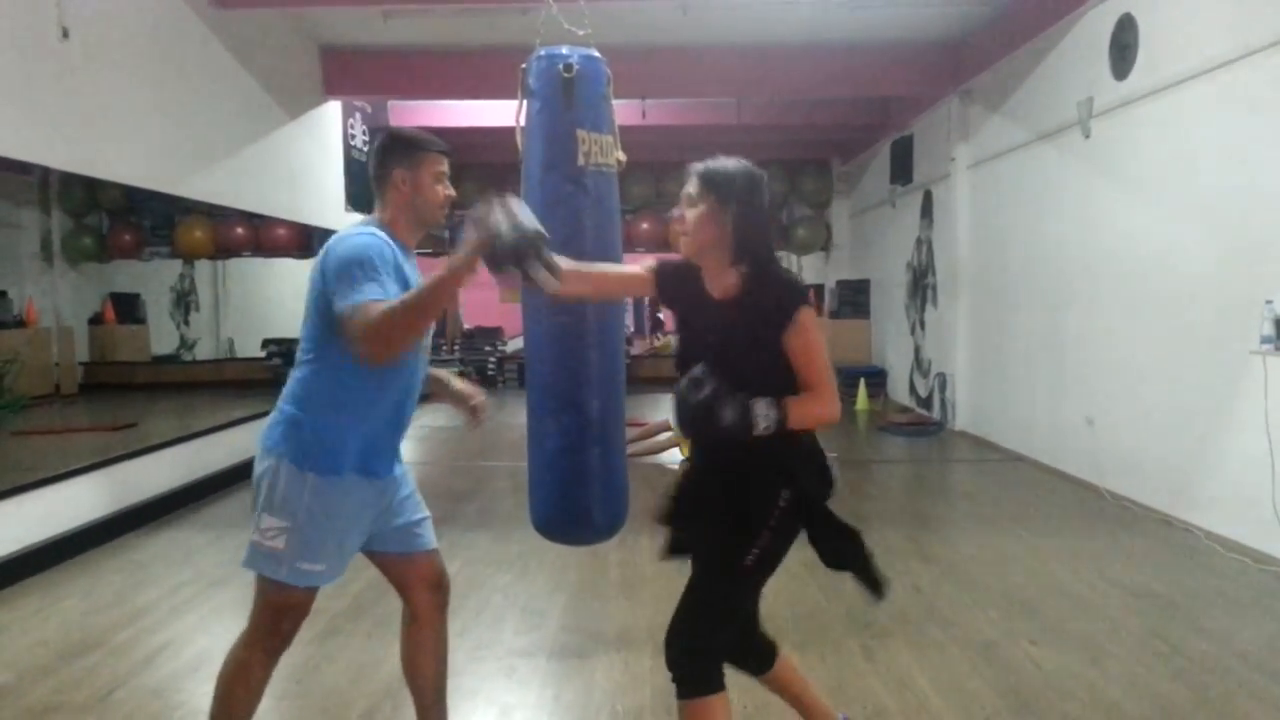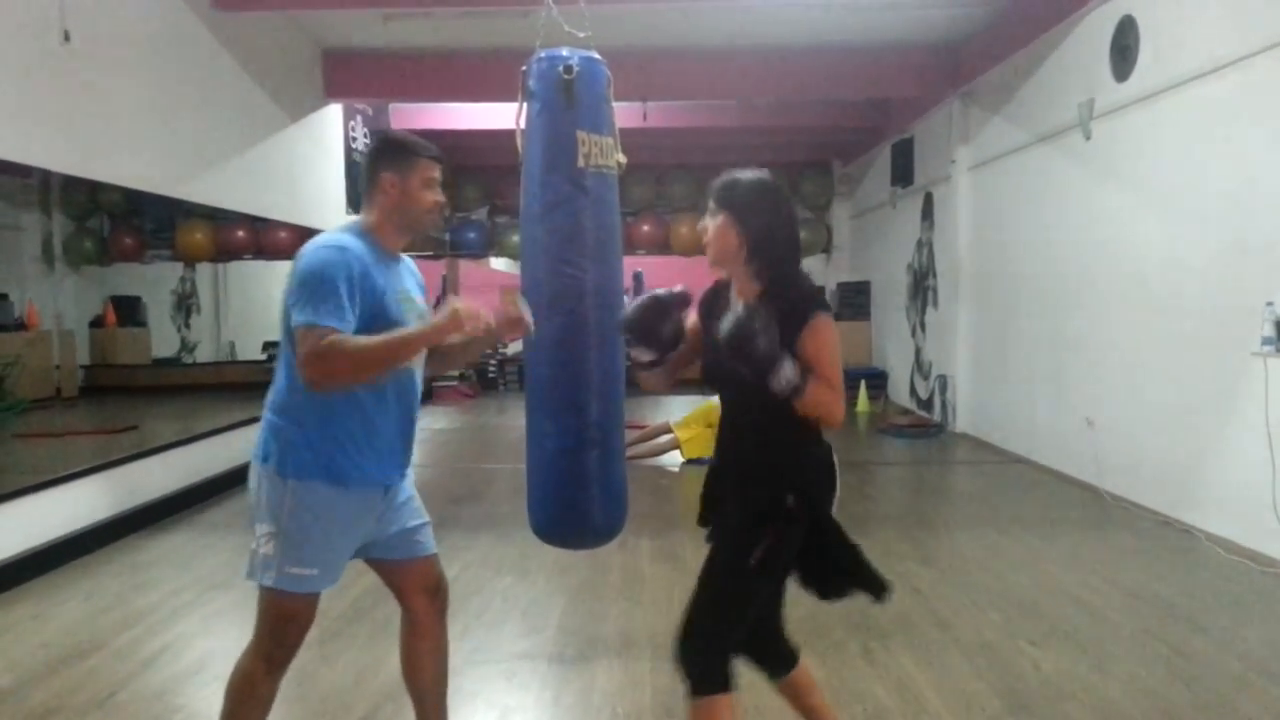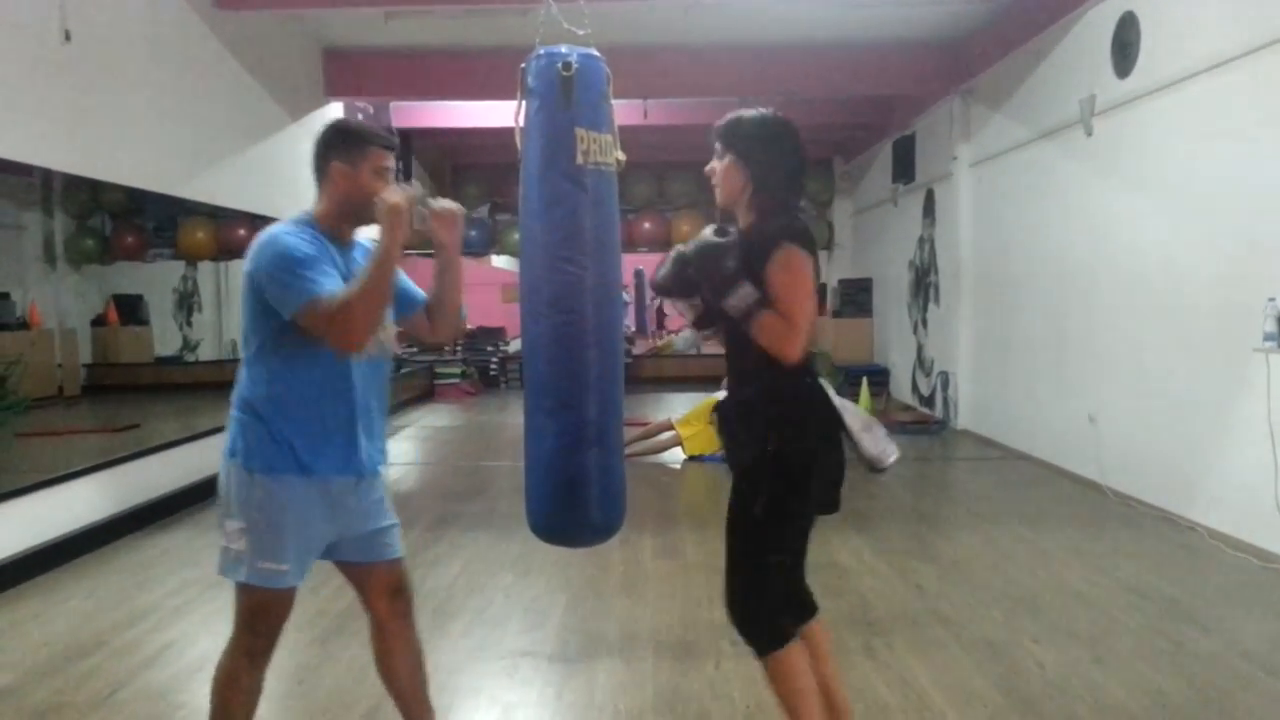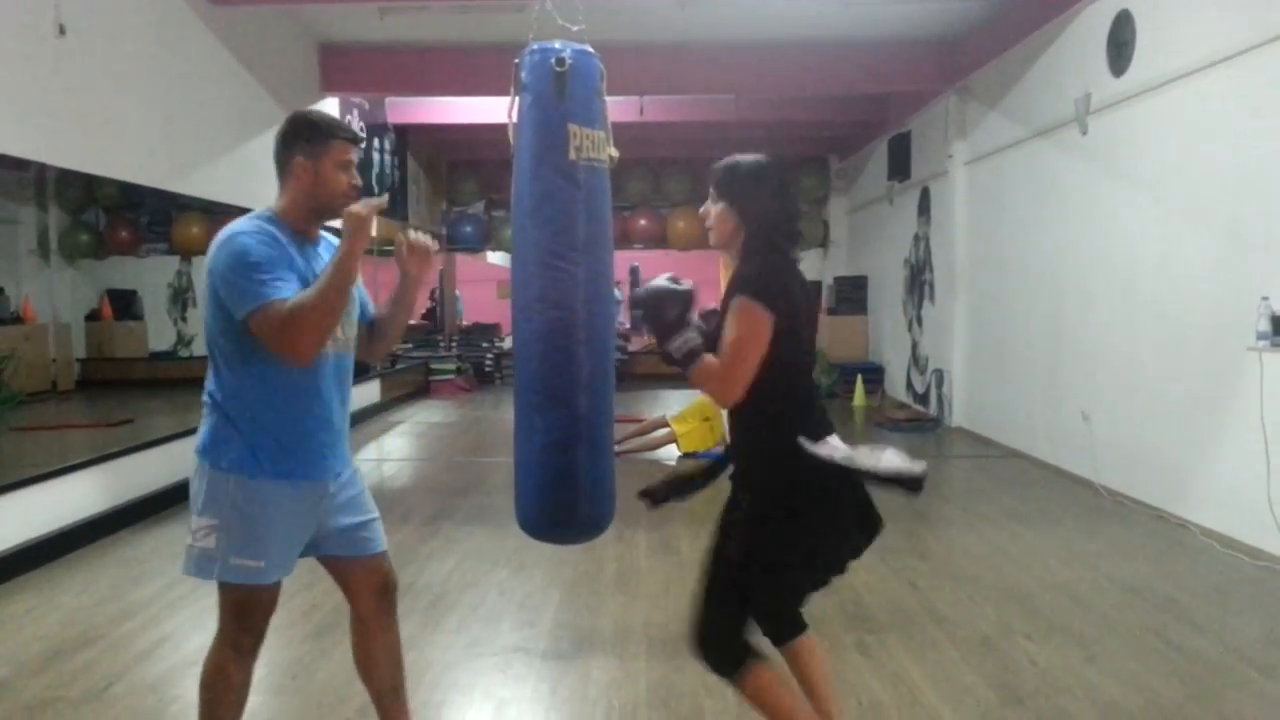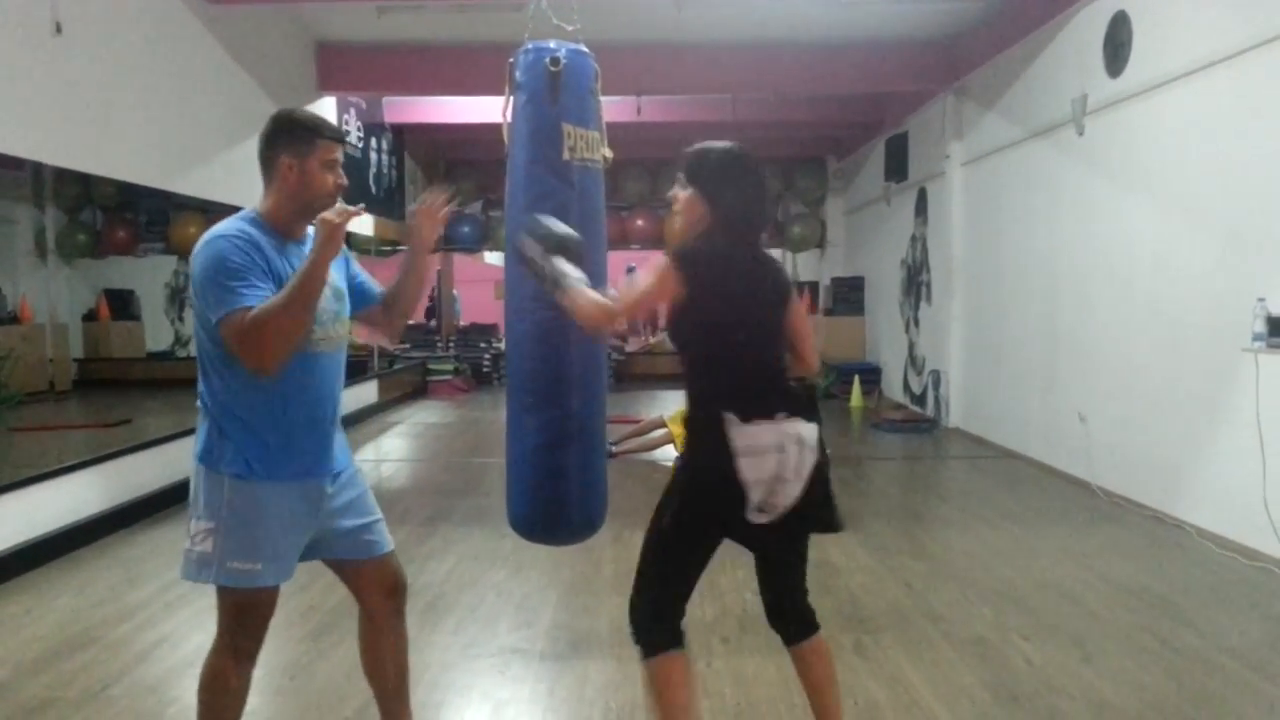
dt=0.2s
person 1, frame 1
left shoulder: (397, 255)
right shoulder: (361, 250)
right elbow: (374, 343)
left wrist: (448, 384)
right wrist: (463, 263)
left hip: (379, 468)
right hip: (313, 467)
left knee: (429, 590)
right knee: (274, 627)
person 1, frame 2
left shoulder: (402, 268)
right shoulder: (332, 258)
left elbow: (414, 357)
right elbow: (321, 366)
left wrist: (482, 334)
right wrist: (431, 328)
left hip: (383, 476)
right hip: (308, 474)
left knee: (428, 597)
right knee: (280, 635)
person 1, frame 3
left shoulder: (368, 252)
right shoulder: (284, 247)
left elbow: (438, 329)
right elbow: (349, 331)
left wrist: (447, 248)
right wrist: (394, 240)
left hip: (356, 469)
right hip: (277, 469)
left knee: (392, 599)
right knee: (258, 630)
person 1, frame 4
left shoulder: (330, 250)
right shoulder: (245, 245)
left elbow: (372, 345)
right elbow: (296, 343)
left wrist: (412, 278)
right wrist: (354, 250)
left hip: (330, 467)
right hip: (251, 470)
left knee: (377, 592)
right knee: (243, 627)
person 1, frame 5
left shoulder: (327, 247)
right shoulder: (229, 247)
left elbow: (389, 321)
right elbow: (260, 351)
left wrist: (418, 250)
right wrist: (319, 257)
left hip: (331, 466)
right hip: (249, 475)
left knee: (386, 590)
right knee: (242, 631)
person 2, frame 1
left shoulder: (782, 298)
right shoulder: (680, 281)
left elbow: (826, 403)
right elbow: (585, 282)
left wrist: (748, 412)
right wrist: (529, 256)
left hip: (774, 483)
right hip: (721, 478)
left knee: (693, 641)
right knee: (732, 633)
person 2, frame 2
left shoulder: (801, 304)
right shoulder: (717, 301)
left elbow: (831, 410)
right elbow: (660, 377)
left wrist: (773, 366)
right wrist: (654, 346)
left hip: (788, 489)
right hip: (740, 483)
left knee: (702, 641)
right knee: (757, 634)
person 2, frame 3
left shoulder: (783, 237)
right shoulder: (744, 237)
left elbow: (790, 346)
right elbow: (726, 325)
left wrist: (733, 290)
right wrist: (701, 291)
left hip: (785, 432)
right hip: (764, 428)
left knee: (754, 600)
right knee: (781, 586)
person 2, frame 4
left shoulder: (756, 284)
right shoulder: (774, 277)
left elbow: (726, 388)
left wrist: (674, 333)
right wrist: (683, 332)
left hip: (776, 474)
right hip: (797, 467)
left knee: (718, 635)
right knee: (775, 606)
person 2, frame 5
left shoulder: (692, 262)
right shoulder: (769, 270)
left elbow: (599, 315)
right elbow: (808, 361)
left wrist: (549, 264)
left hip: (721, 451)
right hip: (780, 452)
left knee: (653, 610)
right knee: (790, 606)
